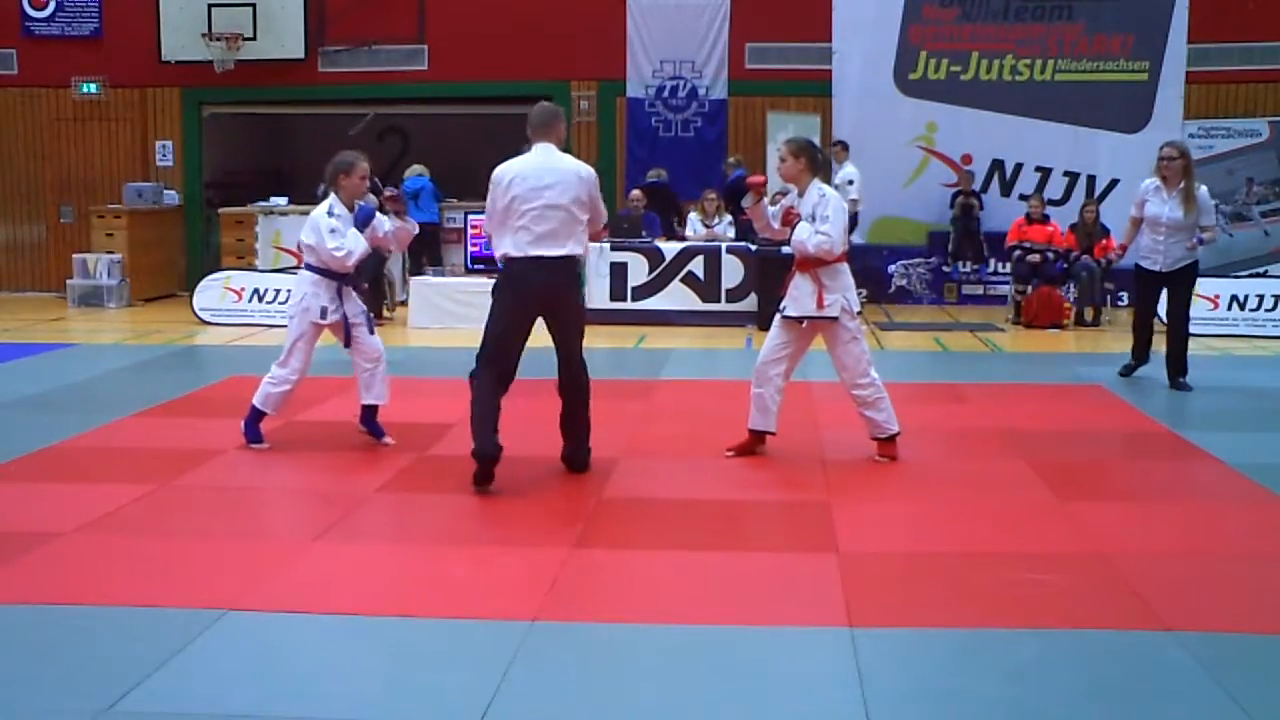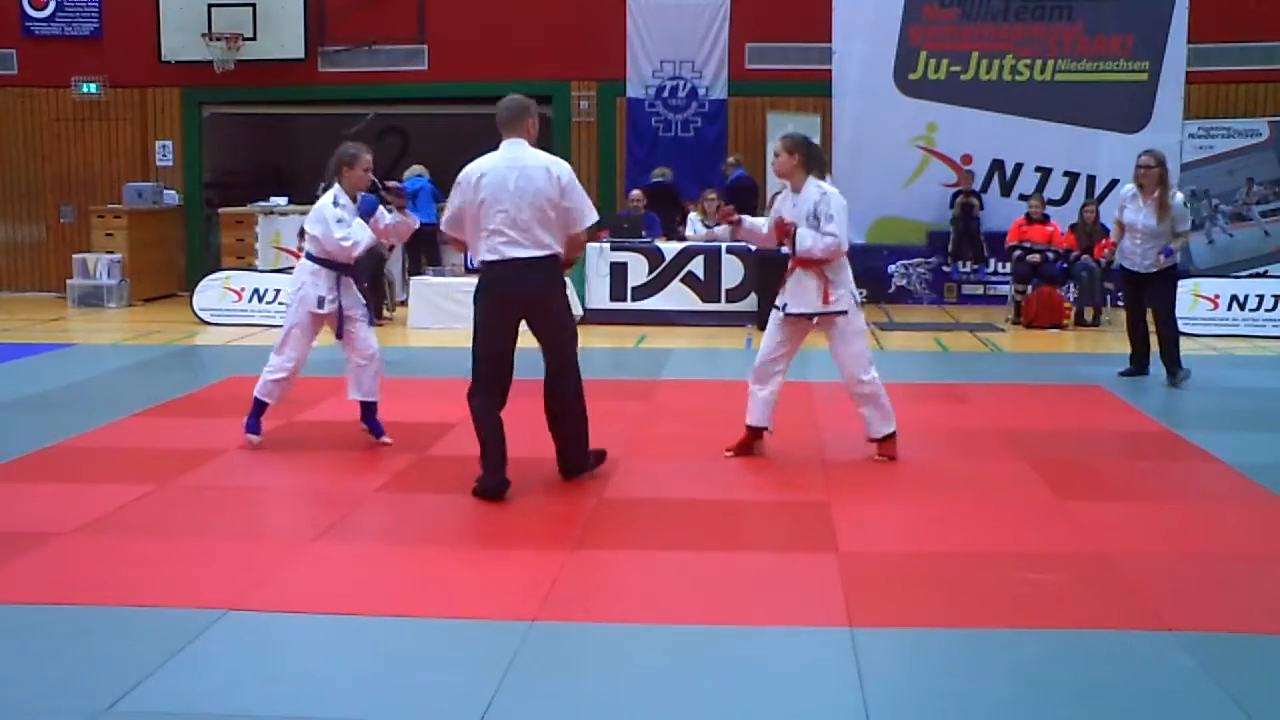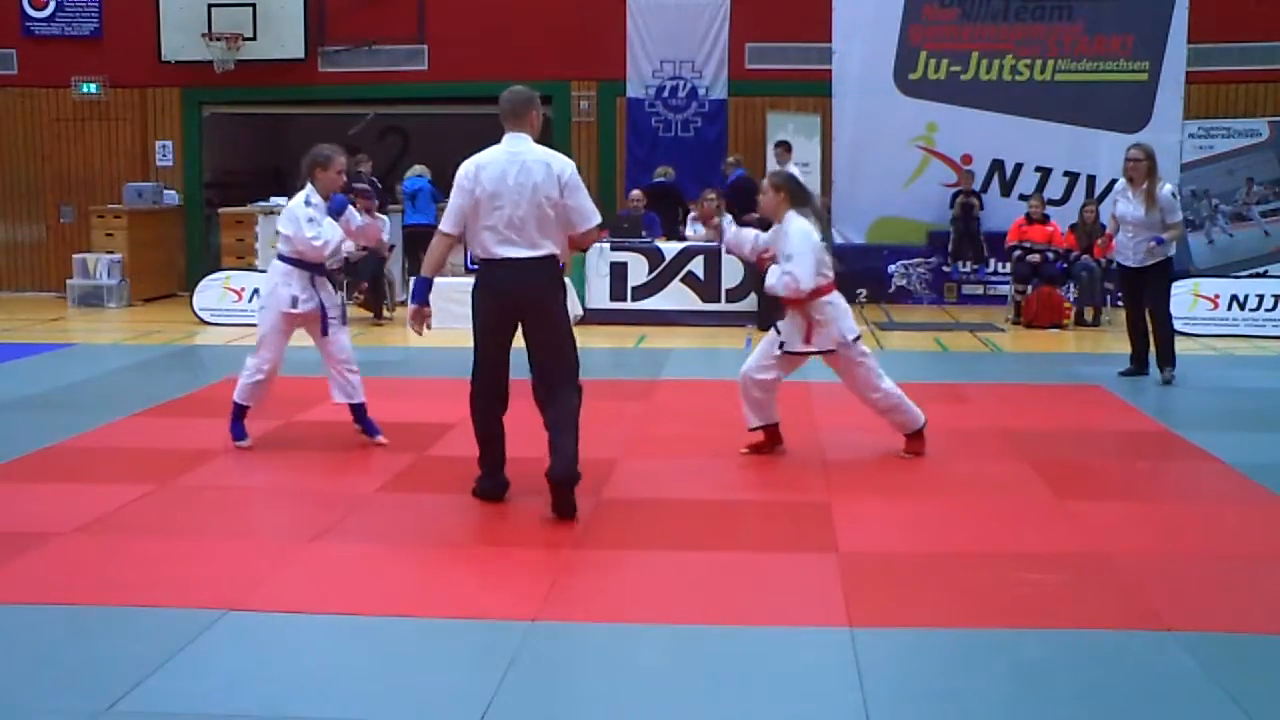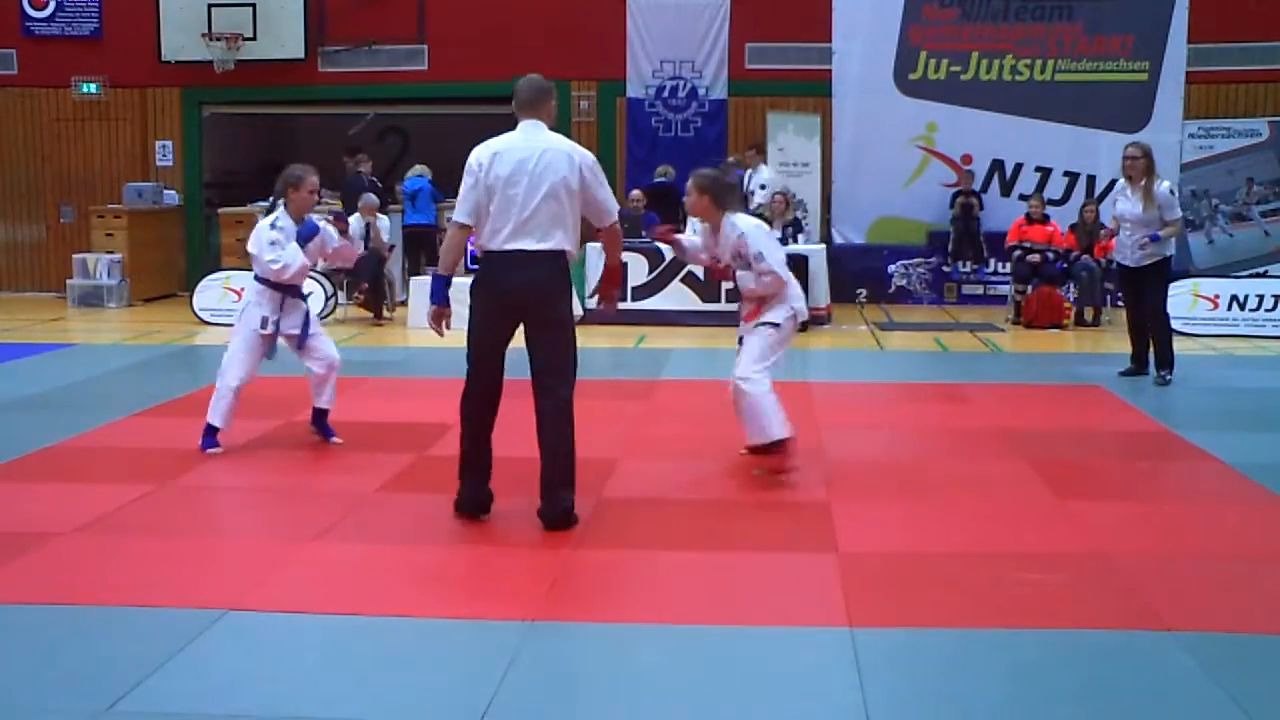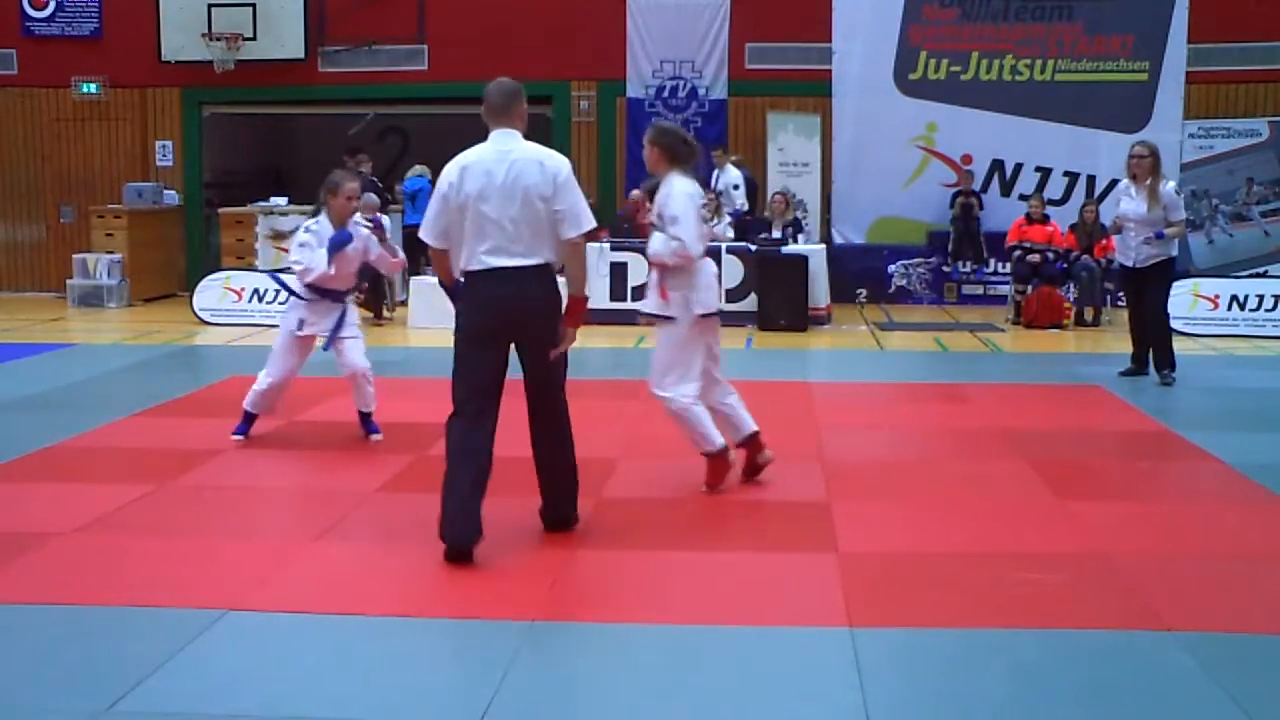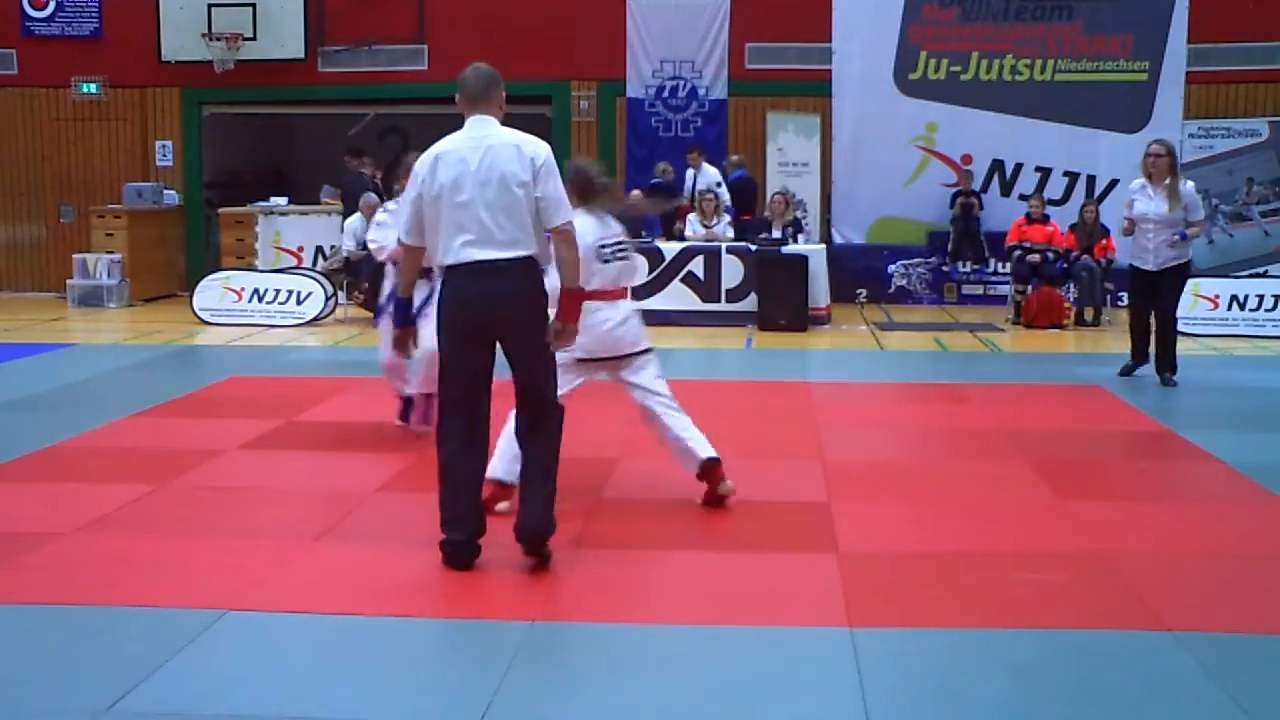
dt=0.3s
person 1, frame 1
left shoulder: (504, 173)
right shoulder: (583, 173)
left elbow: (494, 228)
right elbow: (596, 229)
left hip: (518, 276)
right hip: (563, 276)
left knee: (491, 367)
right knee: (572, 367)
left ankle: (486, 447)
right ankle: (577, 452)
person 1, frame 2
left shoulder: (473, 173)
right shoulder: (556, 169)
left elbow: (455, 235)
right elbow: (580, 235)
left hip: (497, 281)
right hip: (544, 278)
left knee: (488, 382)
right knee: (563, 369)
left ankle: (493, 474)
right ankle: (575, 456)
person 1, frame 3
left shoulder: (474, 167)
right shoulder: (558, 165)
left elbow: (446, 233)
right elbow: (588, 234)
left wrist: (421, 290)
right wrist: (563, 248)
left hip: (493, 281)
right hip: (541, 280)
left knee: (489, 383)
right knee: (558, 381)
left ankle: (492, 478)
right ankle: (562, 472)
person 1, frame 4
left shoulder: (485, 154)
right shoulder: (576, 156)
left elbow: (460, 226)
right elbow: (610, 226)
left wrist: (440, 288)
right wrist: (611, 276)
left hip: (496, 276)
right hip: (548, 277)
left knee: (481, 384)
right knee: (554, 390)
left ankle: (473, 491)
right ankle: (557, 503)
person 1, frame 5
left shoulder: (458, 168)
right shoulder: (551, 164)
left elbow: (437, 249)
right elbow: (574, 244)
left wrist: (458, 290)
right wrist: (574, 310)
left hip: (481, 296)
right hip: (535, 292)
left knee: (471, 414)
right knee: (548, 403)
left ankle: (460, 529)
right ankle: (559, 509)
person 1, frame 6
left shoulder: (433, 159)
right shoulder: (531, 150)
left elbow: (410, 248)
right elbow: (562, 231)
left wrist: (403, 314)
right wrist: (571, 302)
left hip: (460, 293)
right hip: (519, 288)
left knee: (460, 417)
right knee: (539, 409)
left ankle: (460, 539)
right ankle: (535, 524)
person 2, frame 1
left shoulder: (828, 198)
right shoulder: (795, 199)
left elbow: (829, 246)
right elbow: (767, 227)
left wrist: (796, 227)
right wrist: (756, 198)
left hip: (832, 292)
right hip: (801, 290)
left knee: (857, 372)
right knee: (769, 365)
left ankle: (886, 436)
right ankle: (757, 436)
person 2, frame 2
left shoulder: (827, 195)
right shoulder: (785, 199)
left elbow: (837, 245)
right elbow: (767, 234)
left wrist: (795, 235)
right wrist: (739, 222)
left hip: (832, 289)
right hip: (797, 287)
left knee: (857, 370)
right knee: (767, 362)
left ankle: (884, 435)
right ankle: (753, 434)
person 2, frame 3
left shoulder: (798, 231)
right shoulder: (783, 229)
left elbow: (797, 284)
right elbow: (757, 247)
left wrist: (767, 270)
left hip: (828, 320)
right hip: (799, 320)
left knee: (871, 386)
right knee: (754, 375)
left ankle: (914, 429)
right ankle: (771, 437)
person 2, frame 4
left shoulder: (748, 229)
right shoulder: (714, 228)
left elbow: (775, 278)
right elbow: (704, 253)
left wrist: (733, 275)
right wrist: (676, 241)
left hip: (780, 305)
right hip: (756, 307)
left knee: (748, 378)
right knee: (750, 377)
left ankle: (776, 447)
right ankle: (771, 440)
person 2, frame 5
left shoulder: (676, 192)
right shoulder: (682, 186)
left elbow: (682, 250)
left wrist: (650, 239)
right wrist: (654, 225)
left hip: (683, 294)
right hip: (697, 290)
left knee: (669, 387)
right knee: (708, 379)
left ankle: (717, 453)
right ankle: (752, 445)
person 2, frame 6
left shoulder: (572, 231)
right shoulder: (615, 227)
left hip: (585, 330)
right hip: (623, 325)
right knee: (660, 404)
left ankle: (502, 487)
right ankle: (714, 474)
person 3, frame 1
left shoulder: (361, 211)
right shoulder: (323, 216)
left elbow: (396, 241)
right elbow: (340, 258)
left wrist: (399, 215)
right wrist: (359, 229)
left hip: (342, 294)
right hip: (314, 293)
left knee: (372, 354)
right knee: (291, 365)
left ankle: (369, 421)
right ankle: (252, 423)
person 3, frame 2
left shoulder: (363, 203)
right shoulder: (328, 206)
left elbow: (396, 234)
right elbow: (346, 248)
left wrist: (400, 208)
right wrist: (364, 219)
left hip: (342, 284)
right hip: (314, 283)
left knee: (366, 350)
right knee: (289, 353)
left ankle: (369, 417)
right ankle: (255, 417)
person 3, frame 3
left shoulder: (337, 205)
right shoulder: (299, 206)
left elbow: (366, 236)
right elbow: (317, 248)
right wrist: (332, 219)
left hip: (318, 285)
right hip: (287, 284)
left knee: (341, 353)
right knee: (265, 357)
left ankle: (362, 419)
right ankle: (237, 419)
person 3, frame 4
left shoulder: (314, 227)
right shoulder: (269, 228)
left elbow: (346, 259)
right elbow: (279, 270)
left wrist: (344, 233)
right wrist: (301, 243)
left hip: (294, 303)
right hip: (263, 304)
left knee: (328, 359)
right knee: (236, 372)
left ankle: (320, 421)
right ankle: (210, 432)
person 3, frame 5
left shoulder: (362, 234)
right shoulder: (309, 232)
left elbow: (393, 267)
right elbow: (304, 273)
left wrist: (384, 242)
right wrist: (332, 251)
left hip: (341, 309)
right hip: (308, 307)
left knee: (359, 367)
right knee: (278, 371)
left ankle: (365, 418)
right ankle: (248, 420)
person 3, frame 6
right shoulder: (390, 212)
right elbow: (379, 249)
left hip: (431, 287)
right hip: (399, 285)
left knee: (430, 346)
right knee: (392, 356)
left ankle: (423, 400)
right ankle: (408, 400)
person 4, frame 1
left shoulder: (1199, 194)
right shoulder: (1147, 188)
left elbow: (1210, 231)
right elbow: (1134, 223)
left wrist: (1200, 240)
right wrist: (1123, 246)
left hip: (1183, 266)
right hip: (1146, 263)
left knee: (1178, 319)
right knee: (1142, 314)
left ankle: (1177, 374)
right ankle: (1138, 358)
person 4, frame 2
left shoulder: (1175, 200)
right shoulder: (1127, 193)
left elbow: (1183, 236)
left wrist: (1168, 251)
right wrist: (1114, 244)
left hip: (1161, 269)
right hip: (1129, 266)
left knee: (1165, 316)
right knee: (1134, 316)
left ankle: (1174, 368)
right ankle: (1139, 363)
person 4, frame 3
left shoulder: (1164, 192)
right shoulder: (1121, 188)
left elbow: (1176, 229)
left wrist: (1159, 241)
right wrist: (1109, 235)
left hip: (1156, 262)
right hip: (1126, 261)
left knee: (1159, 312)
right knee: (1133, 312)
left ankle: (1167, 366)
right ankle: (1139, 362)
person 4, frame 4
left shoulder: (1162, 189)
right shoulder: (1120, 187)
left elbow: (1176, 227)
left wrist: (1154, 237)
right wrist: (1112, 230)
left hip: (1155, 261)
right hip: (1125, 260)
left knee: (1156, 312)
right knee: (1134, 312)
left ankle: (1164, 368)
right ankle: (1139, 362)
person 4, frame 5
left shoulder: (1167, 189)
right shoulder: (1123, 187)
left elbow: (1179, 227)
left wrist: (1160, 235)
right wrist: (1115, 227)
left hip: (1159, 261)
right hip: (1128, 261)
left knee: (1156, 312)
right knee: (1136, 312)
left ankle: (1165, 368)
right ankle: (1139, 362)
person 4, frame 6
left shoulder: (1185, 189)
right shoulder: (1136, 187)
left elbow: (1198, 226)
left wrist: (1183, 236)
right wrist: (1128, 228)
left hip: (1174, 264)
right hip: (1140, 262)
left knee: (1166, 315)
right knee: (1138, 312)
left ankle: (1166, 370)
right ankle: (1138, 356)
